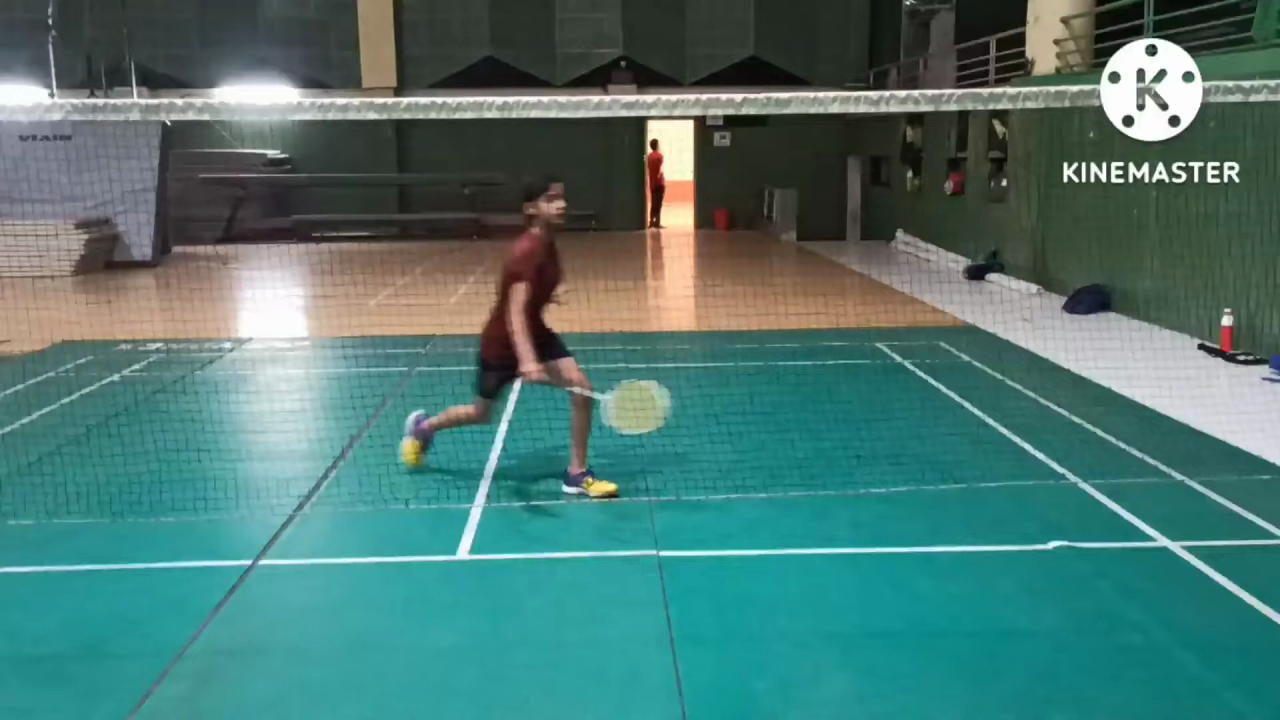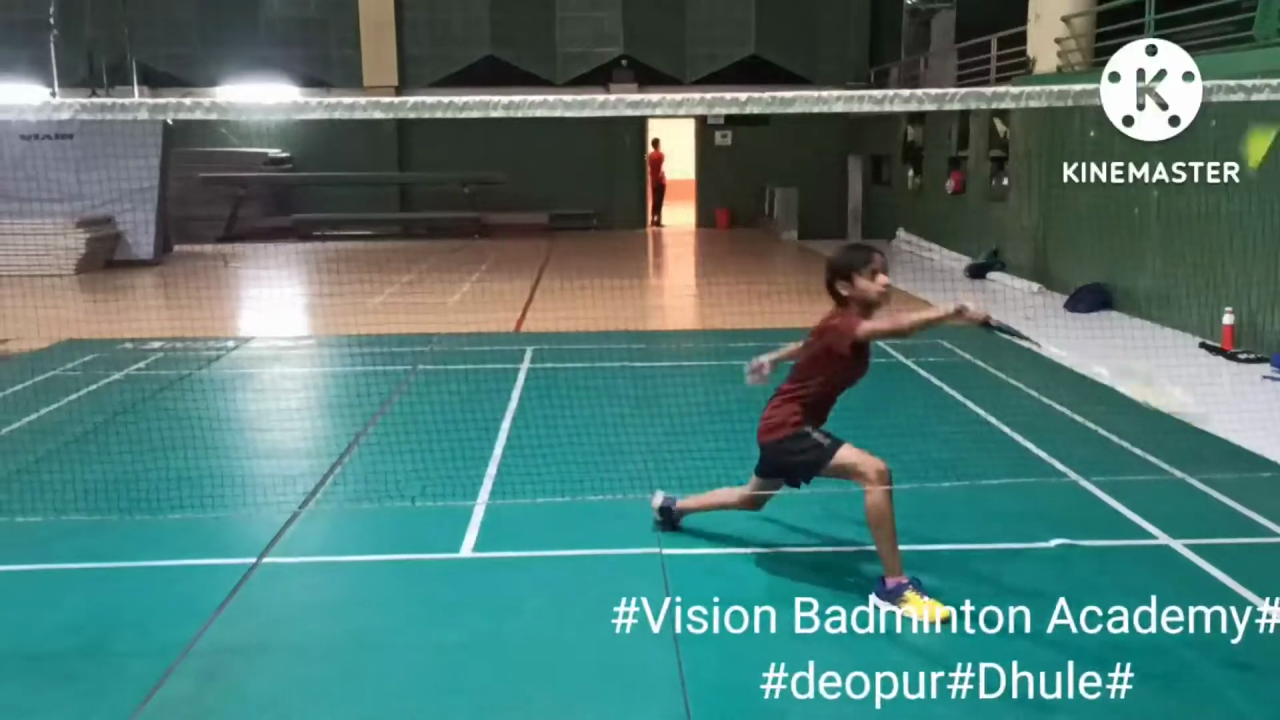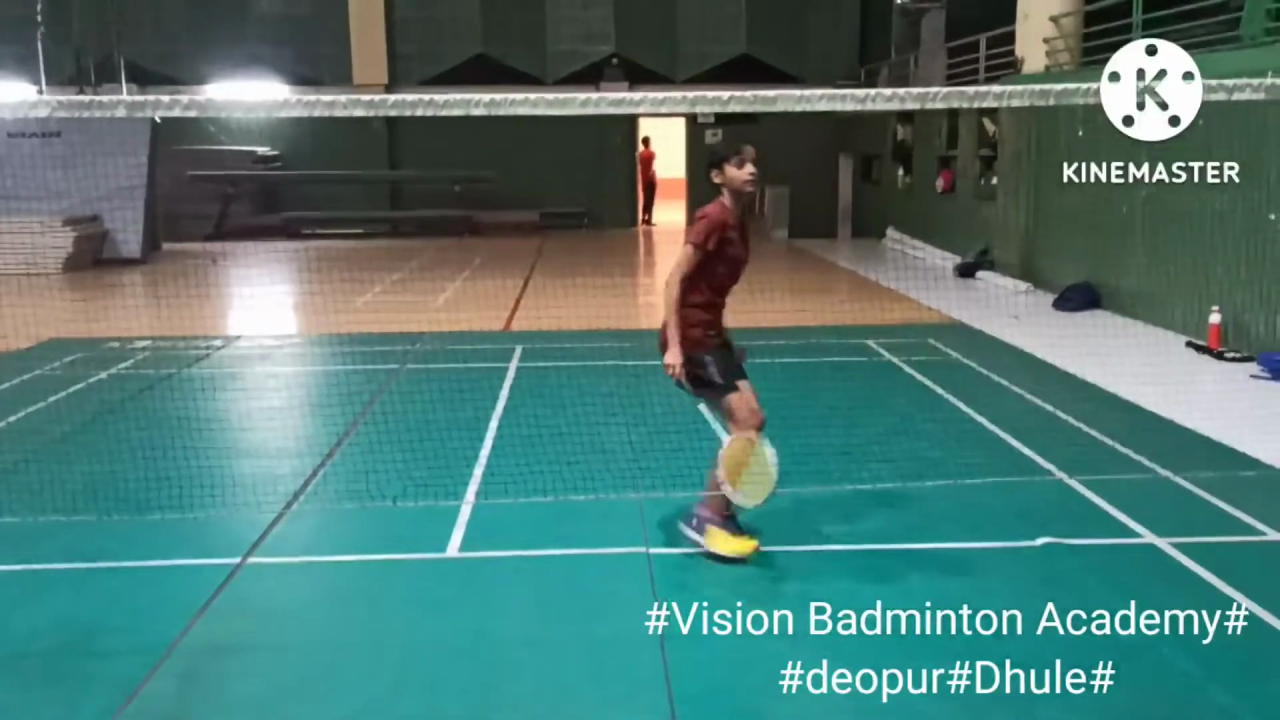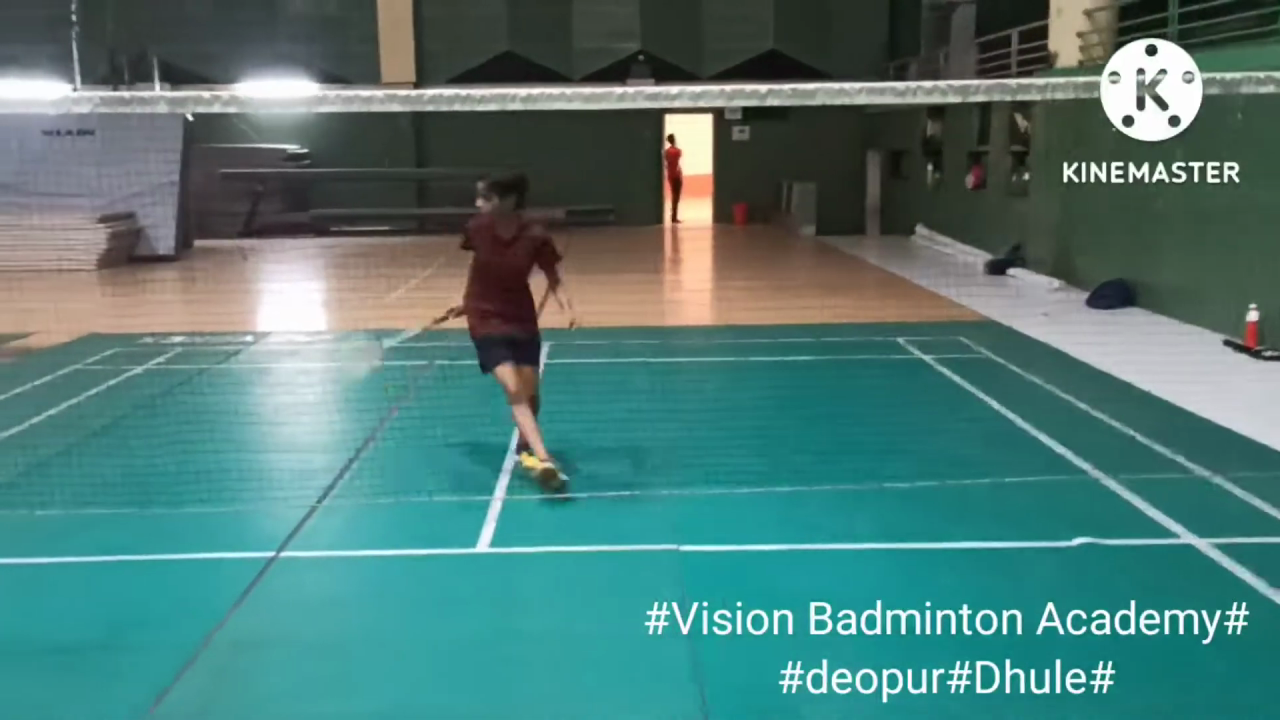
dt=0.7s
person 1, frame 1
left shoulder: (547, 244)
right shoulder: (526, 252)
right elbow: (515, 313)
right wrist: (526, 359)
left hip: (533, 329)
right hip: (501, 342)
left knee: (581, 387)
right knee: (481, 413)
left ankle: (578, 475)
right ankle: (421, 427)
person 1, frame 2
left shoulder: (845, 322)
right shoulder: (842, 326)
left elbow: (804, 347)
right elbow: (894, 326)
left wrist: (771, 359)
right wrist: (953, 312)
left hip: (782, 424)
right hip: (786, 429)
left knee: (752, 497)
right knee: (875, 473)
left ankle: (672, 506)
right ankle: (894, 586)
person 1, frame 3
left shoulder: (738, 222)
right shoulder: (712, 219)
right elbow: (676, 281)
right wrist: (674, 345)
left hip: (712, 332)
right hip: (692, 336)
left knee: (754, 419)
right knee: (746, 425)
left ankle: (712, 516)
right ankle: (707, 517)
person 1, frame 4
left shoulder: (536, 238)
right shoulder: (478, 229)
left elbow: (555, 282)
left wrist: (568, 309)
right wrist: (467, 303)
left hip: (522, 321)
right hip: (485, 323)
left knee: (530, 393)
right knee: (514, 392)
left ankle: (525, 446)
right ankle: (543, 461)
